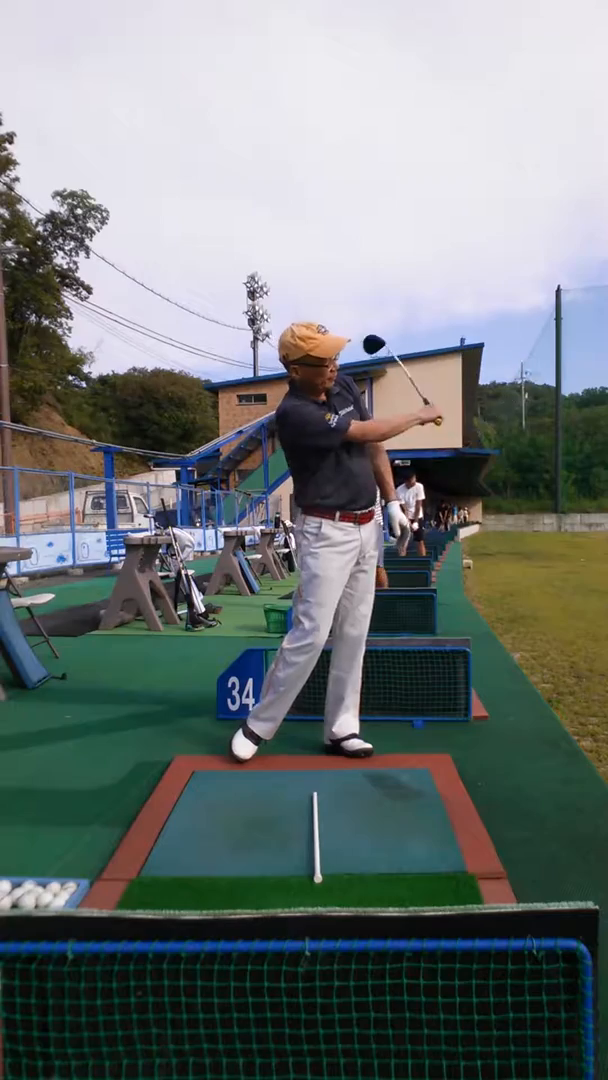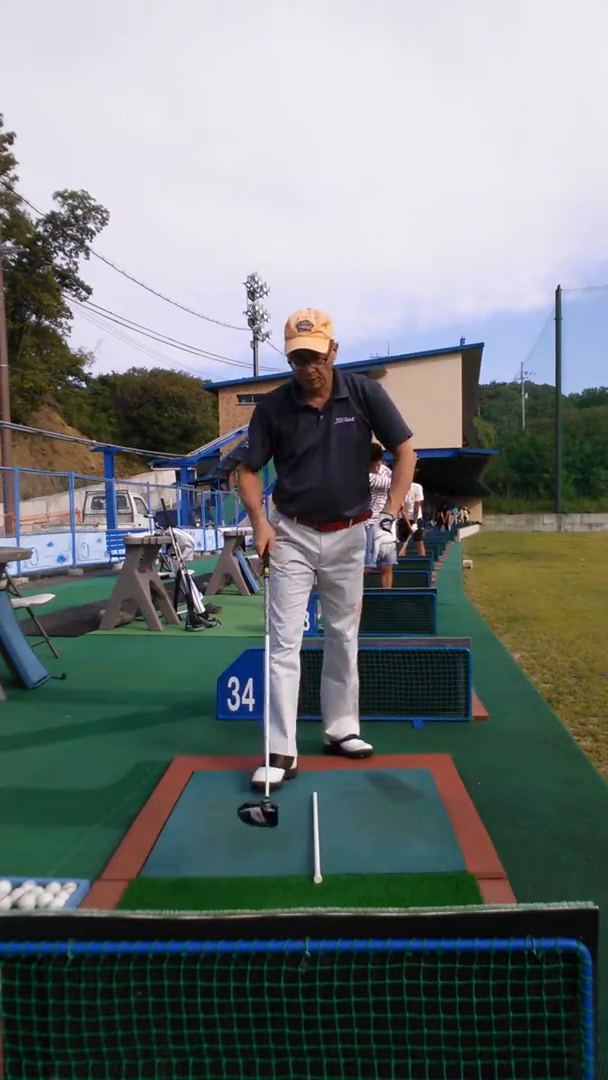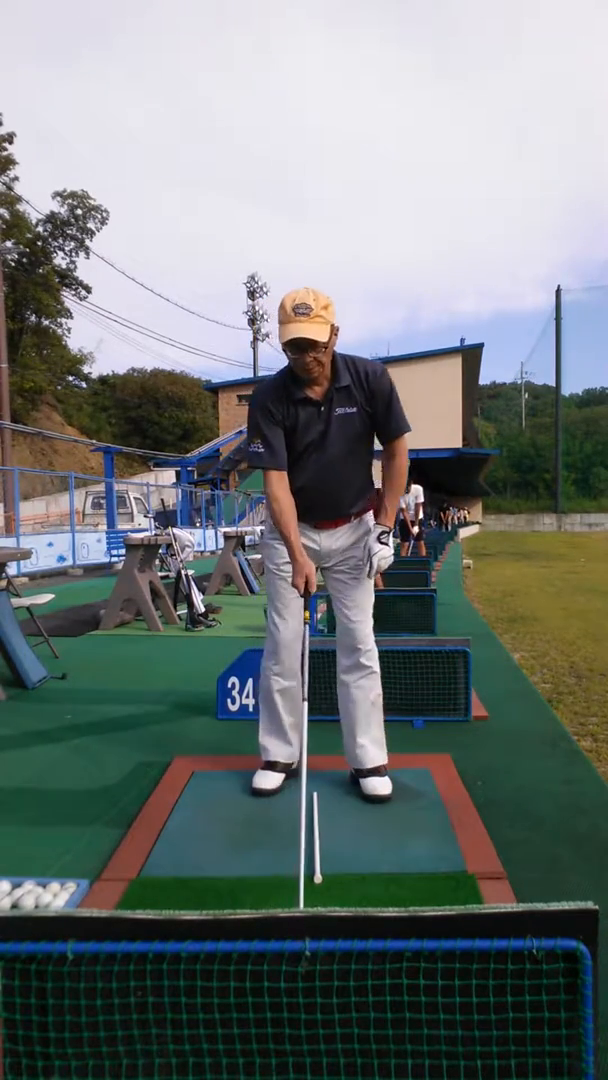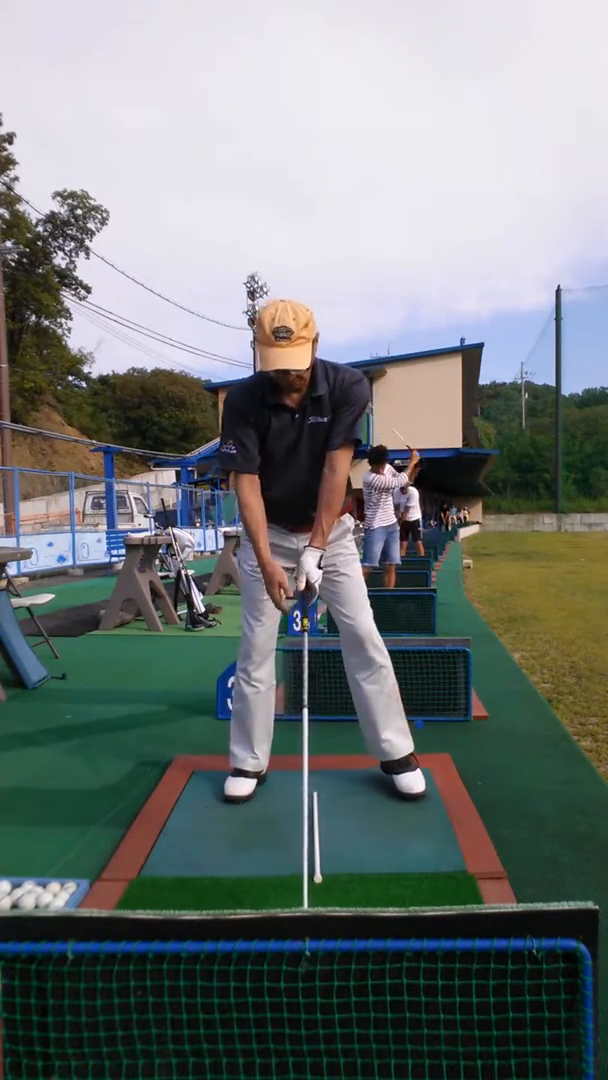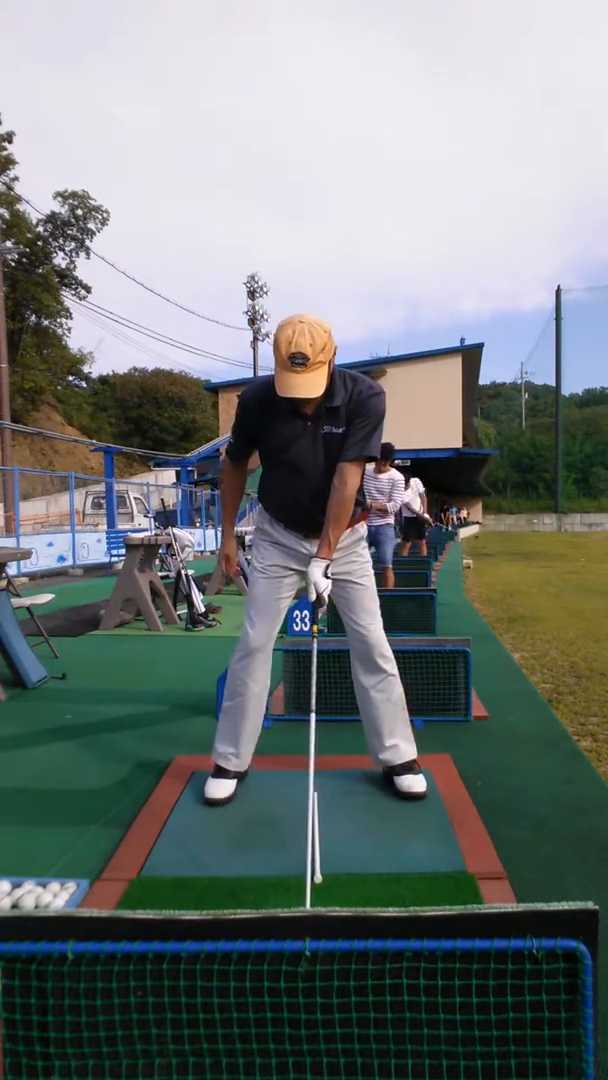
dt=1s
person 1, frame 1
left shoulder: (345, 387)
right shoulder: (293, 412)
left elbow: (373, 446)
right elbow: (365, 432)
left wrist: (392, 500)
right wrist: (420, 415)
left hip: (366, 527)
right hip: (327, 532)
left knee: (354, 633)
right knee: (311, 634)
left ankle: (341, 728)
right ankle: (258, 725)
person 1, frame 2
left shoulder: (365, 393)
right shoulder: (272, 406)
left elbow: (405, 452)
right elbow: (247, 470)
left wrist: (389, 518)
right wrist: (259, 522)
left hip: (348, 535)
right hip: (292, 535)
left knee: (343, 637)
right knee: (283, 640)
left ankle: (340, 729)
right ankle: (281, 752)
person 1, frame 3
left shoulder: (370, 379)
right shoulder: (268, 397)
left elbow: (396, 452)
right elbow: (275, 480)
left wrist: (385, 528)
right wrist: (298, 554)
left hip: (353, 530)
right hip: (290, 531)
left knee: (358, 644)
right knee: (282, 645)
left ankle: (368, 760)
right ankle: (279, 755)
person 1, frame 4
left shoulder: (348, 386)
right shoulder: (243, 399)
left elbow: (336, 469)
right elbow: (246, 484)
left wrist: (316, 548)
right wrist: (265, 559)
left hip: (331, 530)
right hip: (269, 533)
left knee: (363, 637)
right knee: (256, 646)
left ankle: (397, 753)
right ankle: (249, 761)
person 1, frame 5
left shoulder: (364, 397)
right shoulder: (256, 399)
left elbow: (347, 479)
right elbow: (234, 465)
left wrist: (324, 558)
right wrist: (226, 535)
left hip: (343, 536)
right hip: (277, 536)
left knee: (372, 644)
right knee: (253, 645)
left ankle: (398, 758)
right ankle: (230, 761)
